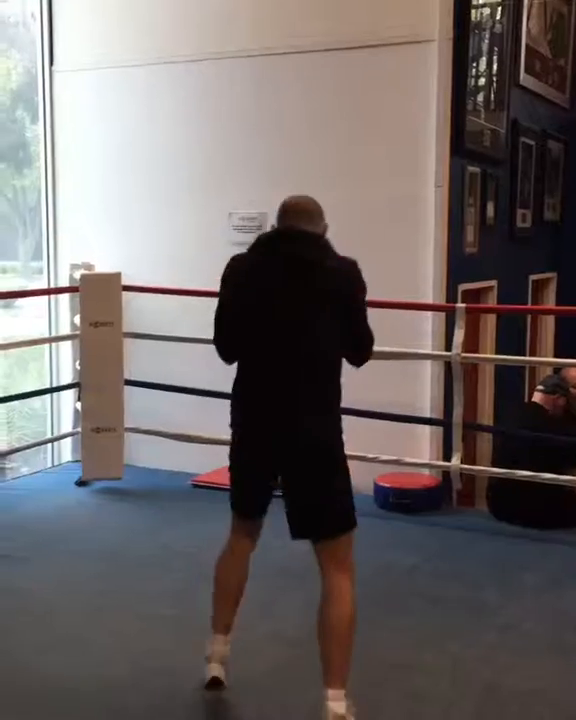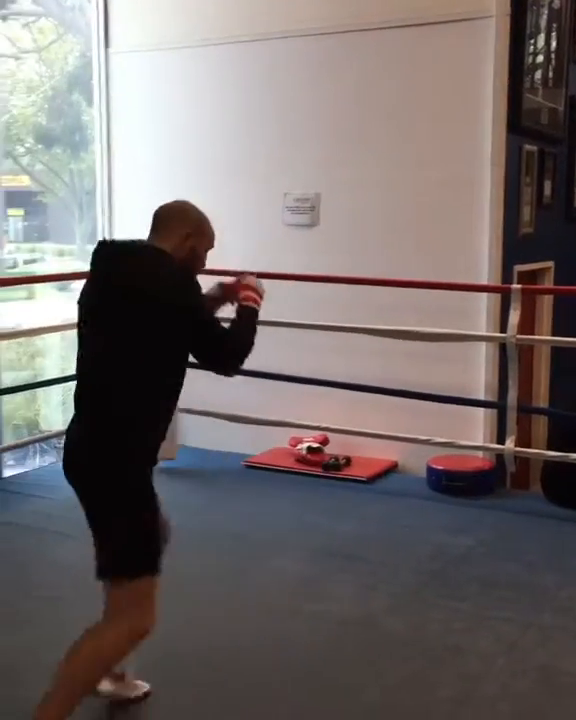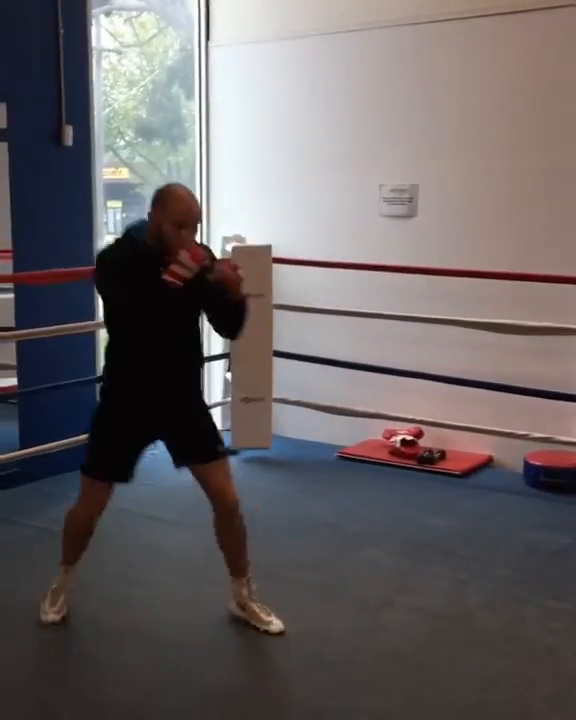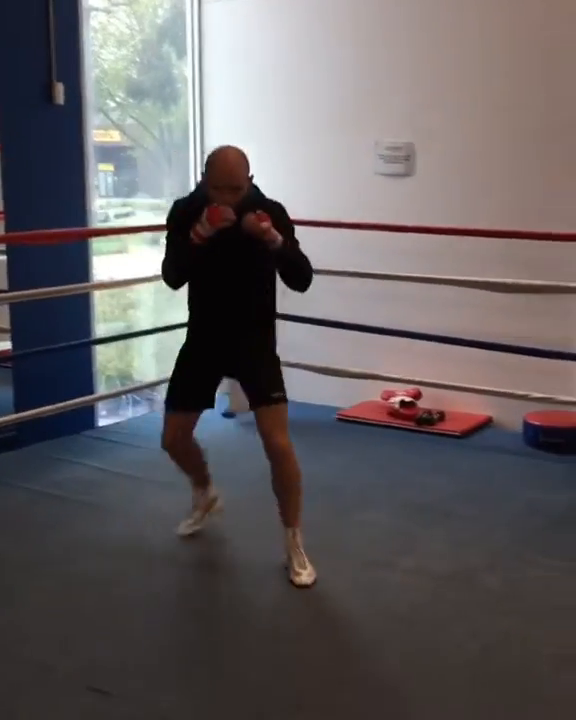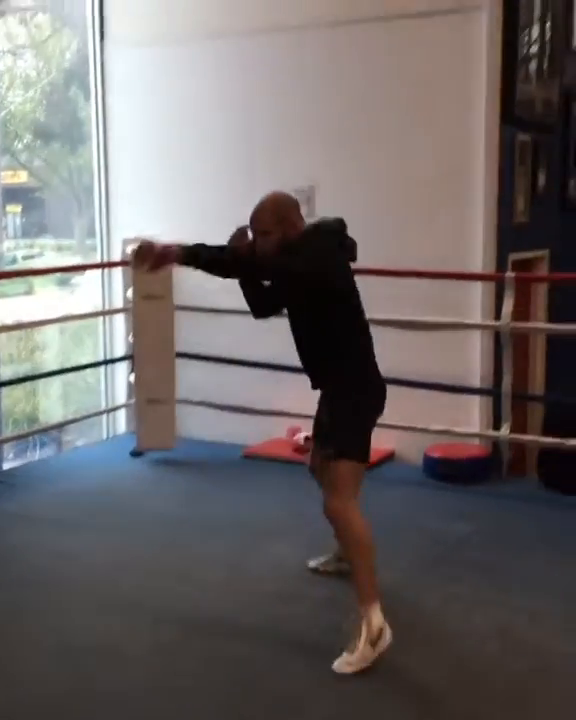
dt=1s
person 1, frame 1
left shoulder: (241, 269)
right shoulder: (343, 273)
left elbow: (226, 347)
right elbow: (360, 351)
left hip: (252, 426)
right hip: (314, 430)
left knee: (241, 536)
right knee: (337, 568)
left ankle: (217, 656)
person 1, frame 2
left shoulder: (108, 275)
right shoulder: (172, 283)
right elbow: (225, 358)
left wrist: (207, 302)
right wrist: (248, 309)
left hip: (90, 446)
right hip: (117, 457)
left knee: (153, 537)
right knee: (132, 619)
left ankle: (107, 675)
person 1, frame 3
left shoulder: (202, 262)
right shoulder: (115, 261)
left elbow: (230, 329)
right elbow: (123, 328)
left wrist: (231, 294)
right wrist: (166, 282)
left hip: (184, 398)
right hip: (126, 402)
left knee: (227, 501)
right knee: (89, 508)
left ankle: (243, 596)
right ankle: (63, 582)
person 1, frame 4
left shoulder: (270, 213)
right shoulder: (185, 212)
left elbow: (300, 280)
right elbow: (172, 277)
left wrist: (276, 242)
right wrist: (195, 239)
left hip: (255, 340)
right hip: (202, 338)
left knee: (278, 445)
right knee: (174, 439)
left ankle: (294, 544)
right ankle: (206, 496)
person 1, frame 5
left shoulder: (319, 256)
right shoulder: (289, 257)
left elbow: (242, 260)
right elbow: (264, 308)
left wrist: (175, 252)
right wrist: (248, 261)
left hip: (356, 389)
right hip: (341, 385)
left knee: (340, 503)
right knee: (321, 468)
left ankle: (372, 624)
right ankle: (348, 553)
